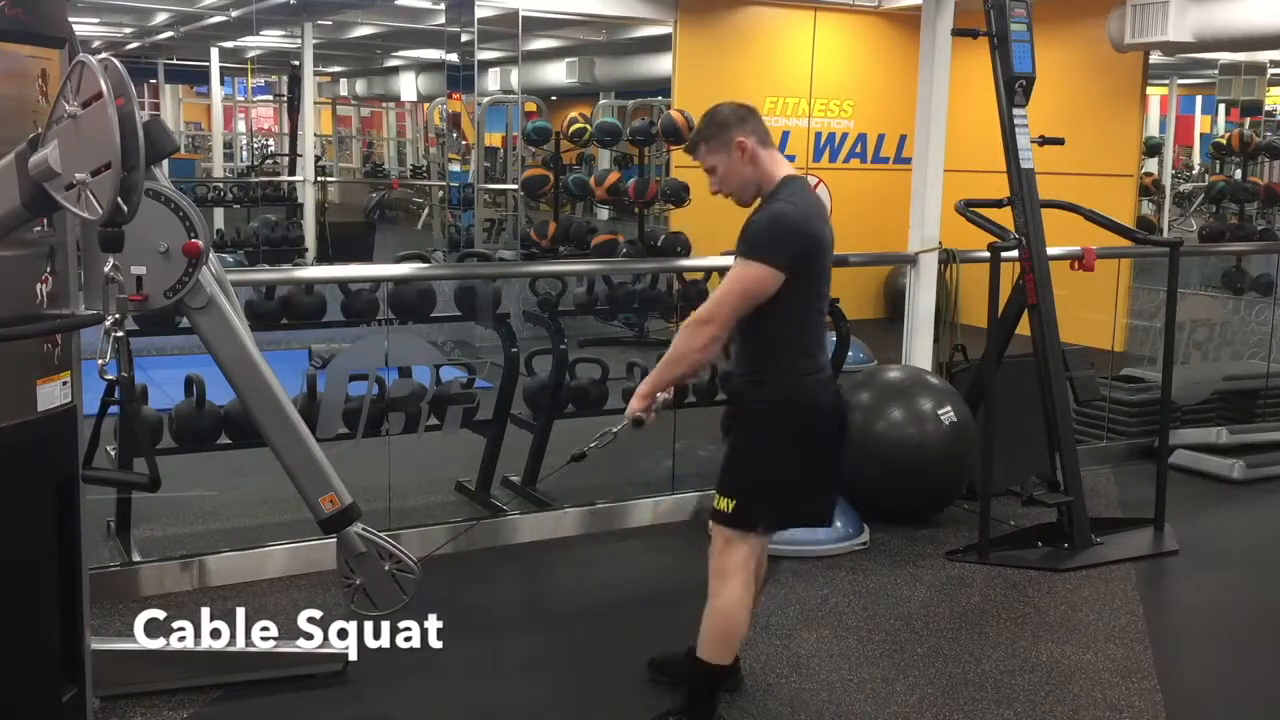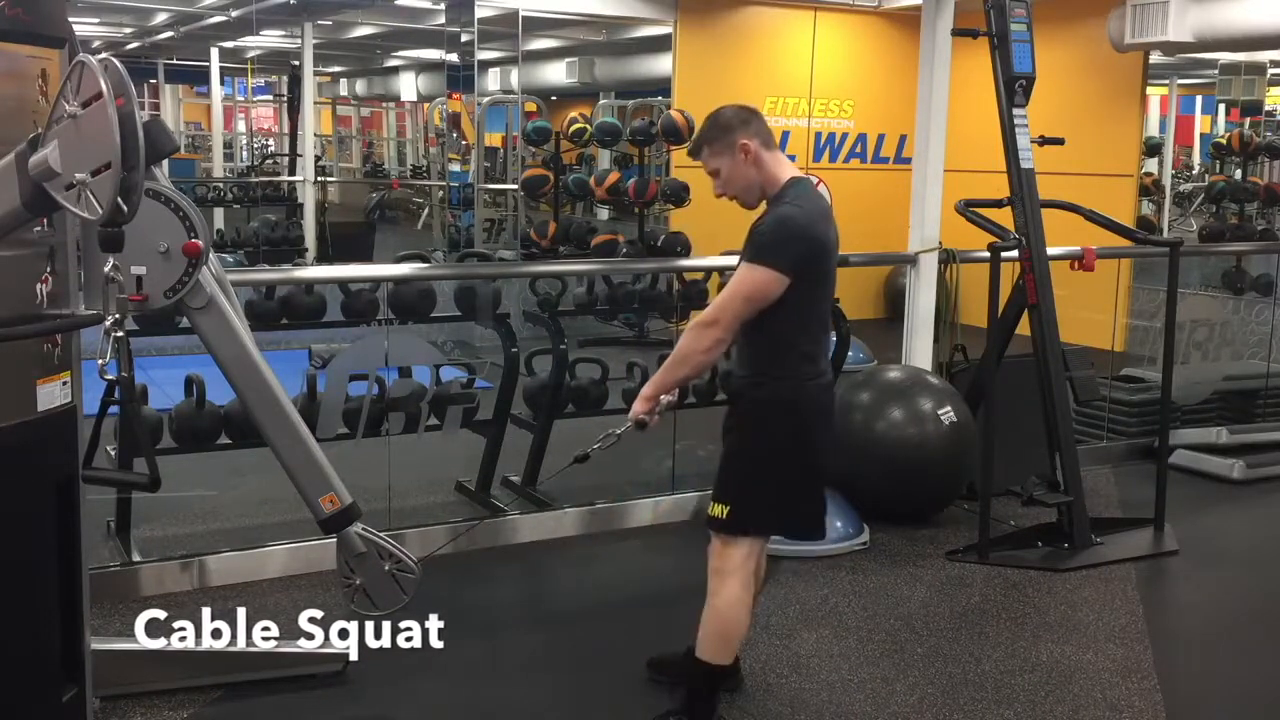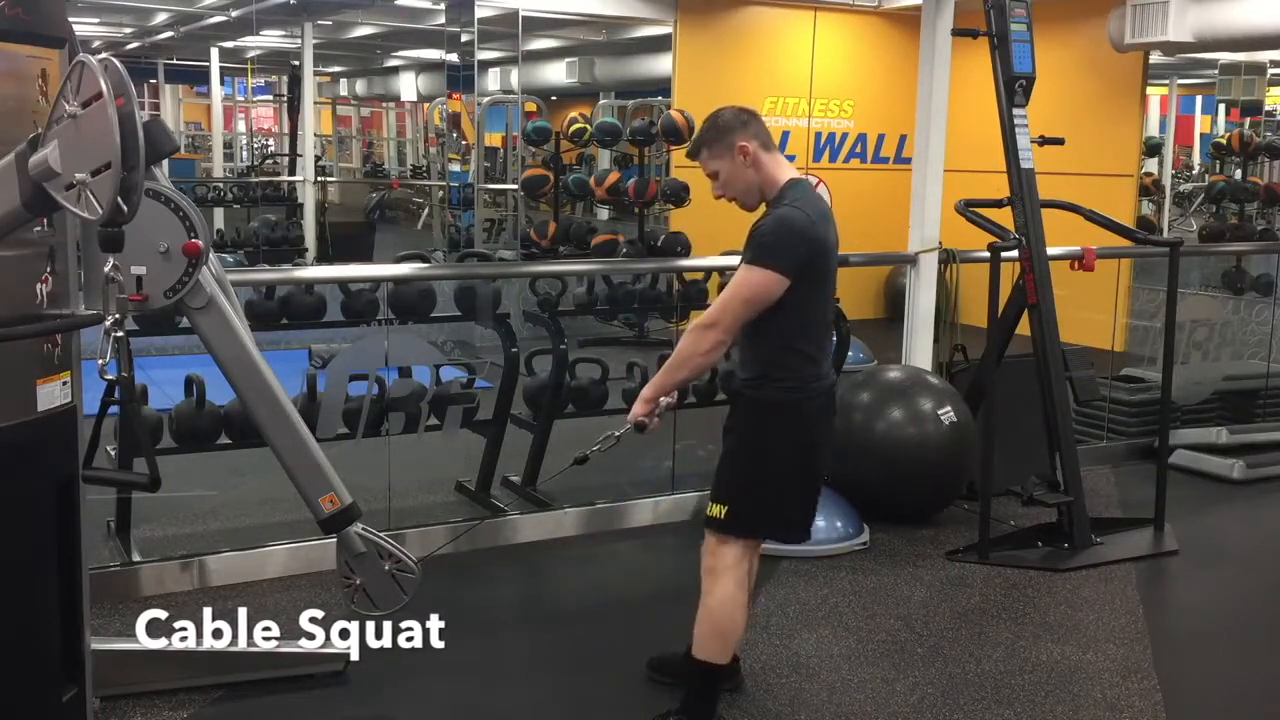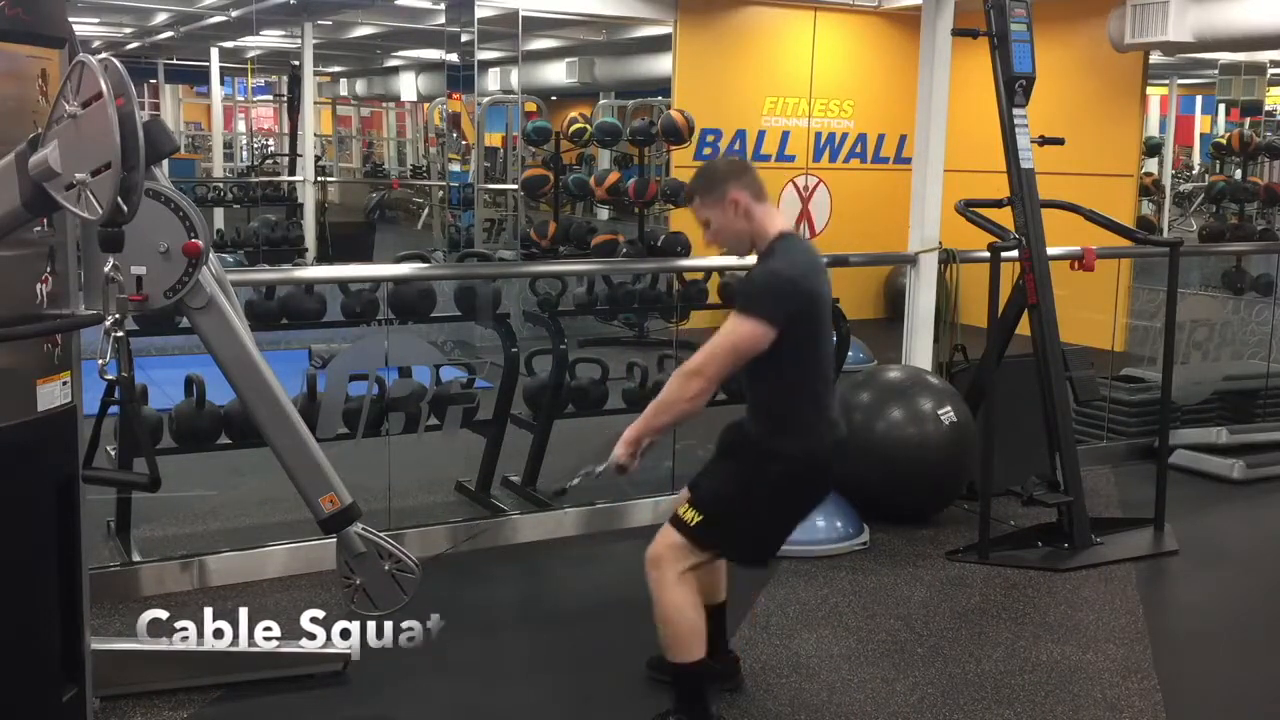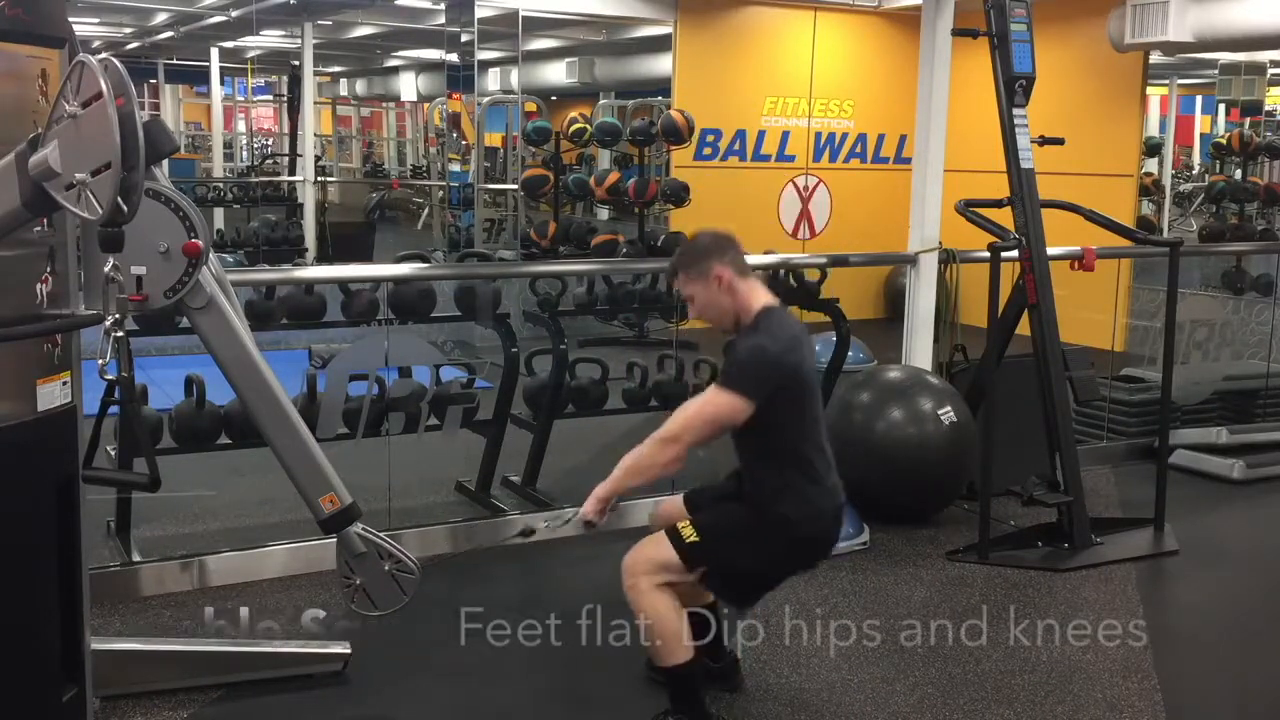
dt=0.2s
person 1, frame 1
left shoulder: (781, 219)
right shoulder: (793, 204)
left elbow: (713, 321)
right elbow: (727, 316)
left wrist: (651, 387)
right wrist: (670, 376)
left hip: (782, 402)
right hip: (780, 393)
left knee: (733, 550)
right knee: (746, 539)
right ankle: (715, 658)
person 1, frame 2
left shoulder: (787, 223)
right shoulder: (799, 206)
left elbow: (717, 325)
right elbow: (734, 319)
left wrist: (654, 389)
right wrist: (670, 379)
left hip: (779, 404)
right hip: (780, 394)
left knee: (732, 552)
right knee: (746, 540)
right ankle: (715, 658)
person 1, frame 3
left shoulder: (786, 224)
right shoulder: (799, 207)
left elbow: (717, 328)
right elbow: (734, 321)
left wrist: (653, 391)
right wrist: (670, 380)
left hip: (781, 404)
right hip: (783, 394)
left knee: (725, 553)
right knee: (738, 539)
right ankle: (715, 656)
person 1, frame 4
left shoulder: (779, 276)
right shoulder: (788, 257)
left elbow: (703, 373)
right elbow: (717, 361)
left wrist: (637, 433)
right wrist: (651, 420)
left hip: (790, 452)
right hip: (780, 434)
left knee: (665, 558)
right knee: (691, 518)
right ankle: (713, 654)
person 1, frame 5
left shoulder: (764, 353)
right shoulder: (772, 329)
left elbow: (676, 442)
right elbow: (700, 410)
left wrist: (606, 491)
right wrist: (629, 466)
left hip: (793, 519)
right hip: (779, 494)
left knee: (641, 567)
right knee: (667, 520)
right ankle: (712, 654)
